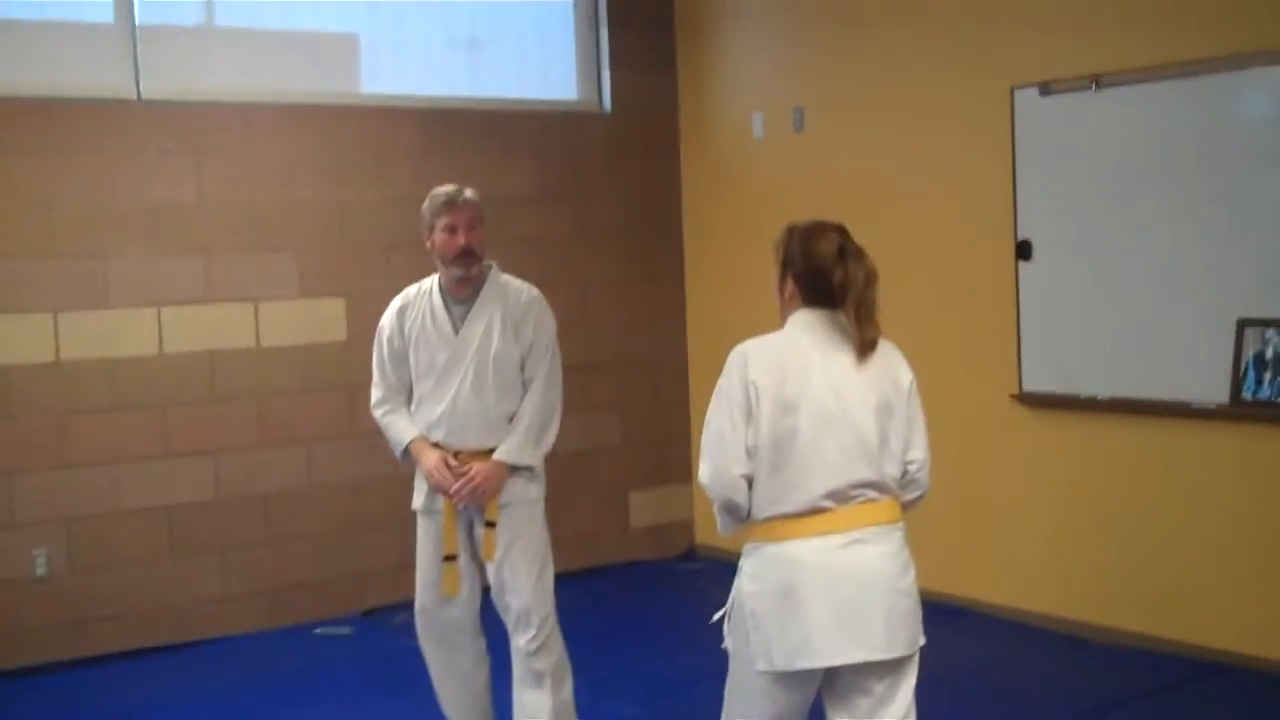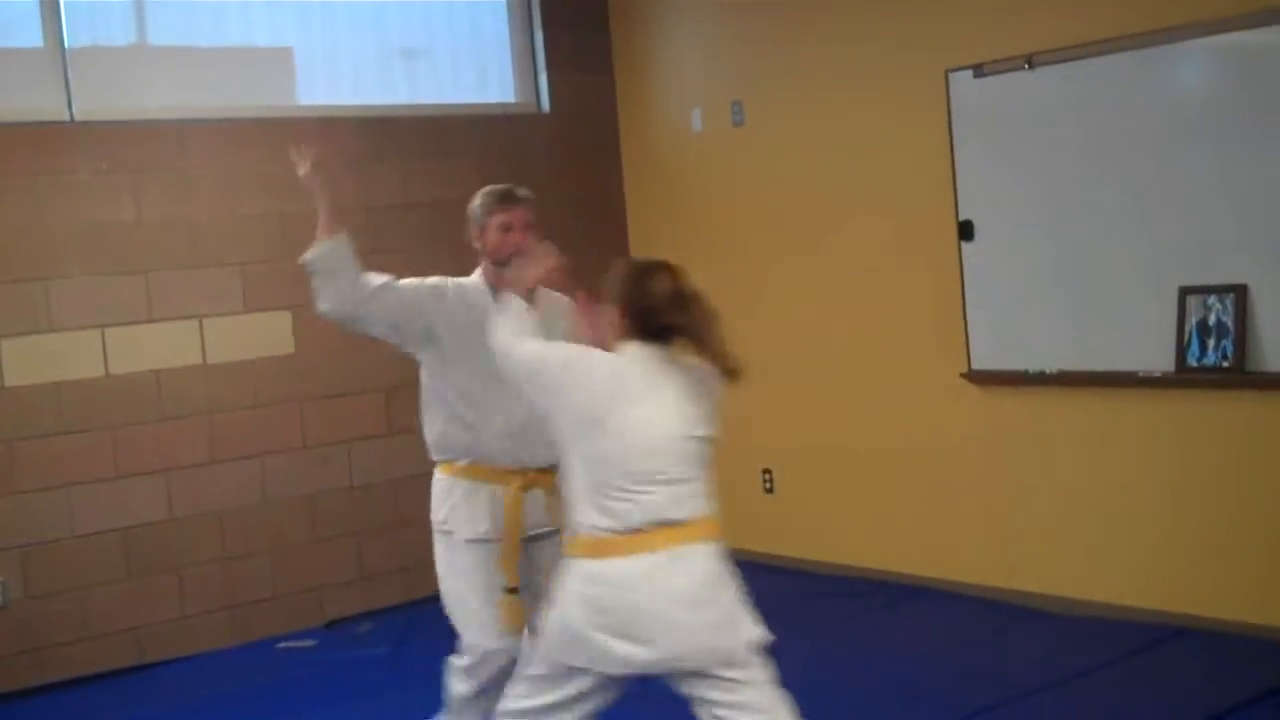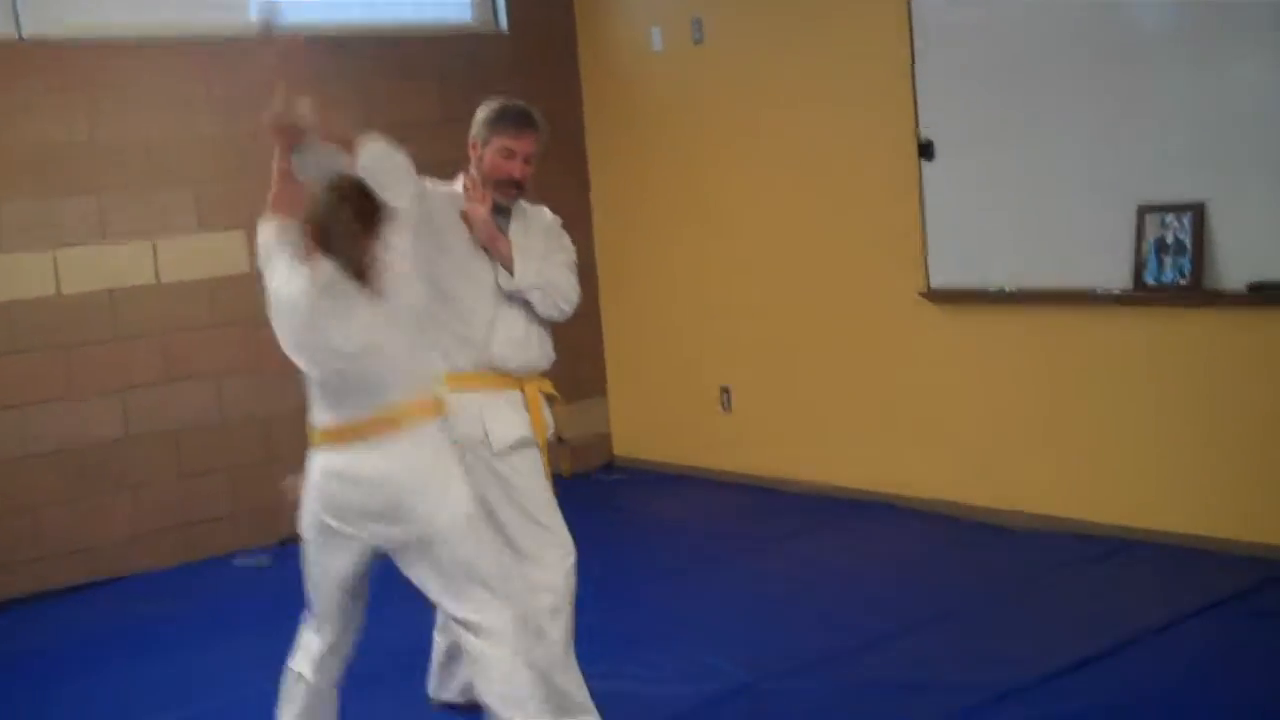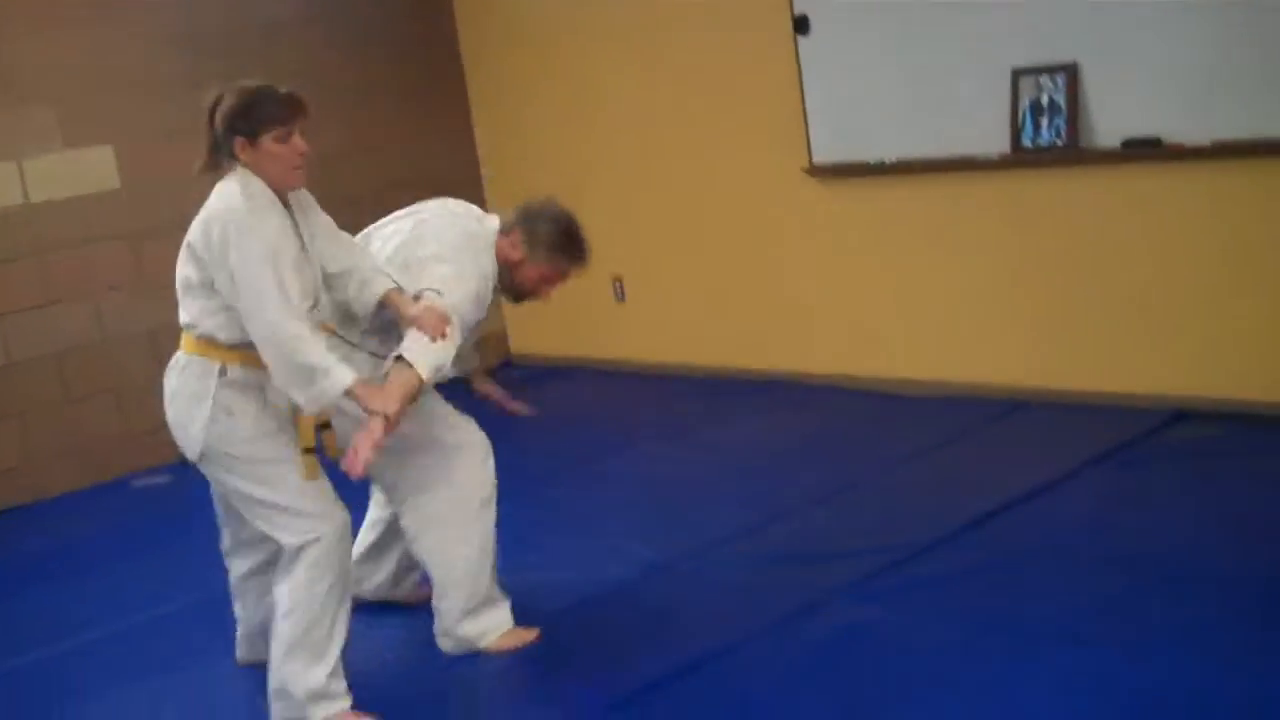
dt=1s
person 1, frame 1
left shoulder: (754, 360)
right shoulder: (889, 361)
left elbow: (725, 480)
right elbow: (913, 476)
left wrist: (749, 521)
left hip: (787, 575)
right hip: (876, 567)
person 1, frame 2
left shoulder: (581, 374)
right shoulder: (700, 381)
left elbow: (511, 339)
left wrist: (518, 287)
right wrist: (604, 345)
left hip: (604, 584)
right hip: (690, 577)
person 1, frame 3
left shoulder: (291, 291)
right shoulder: (395, 266)
left elbow: (280, 232)
right elbow: (390, 171)
left wrist: (284, 154)
right wrist: (310, 131)
left hip: (340, 481)
right hip: (416, 471)
left knee: (326, 628)
right knee: (490, 620)
person 1, frame 4
left shoulder: (286, 199)
right shoulder: (239, 217)
left elbow: (342, 265)
right elbow: (280, 324)
left wrist: (406, 308)
right wrist: (365, 393)
left hip: (251, 387)
right hip: (223, 396)
left knee: (256, 532)
right knee: (316, 529)
left ankle: (261, 642)
person 2, frame 1
left shoulder: (524, 303)
right shoulder: (404, 311)
left elbow: (543, 397)
right elbow: (386, 399)
left wrist: (500, 464)
right wrist: (421, 450)
left hip: (509, 479)
right hip: (439, 480)
left knee: (529, 611)
right knee: (441, 611)
person 2, frame 2
left shoulder: (560, 312)
right shoulder: (436, 301)
right elbow: (347, 296)
right wrist: (324, 204)
left hip: (543, 500)
right hip: (471, 502)
right knee: (490, 647)
person 2, frame 3
left shoulder: (541, 226)
right shoulder: (423, 205)
left elbow: (560, 298)
left wrist: (493, 241)
left hip: (517, 411)
right hip: (469, 415)
right knee: (541, 563)
person 2, frame 4
left shoulder: (467, 225)
right shoulder: (467, 268)
right elbow: (431, 342)
left wrist: (480, 384)
right wrist: (383, 421)
left hip: (337, 344)
right hip: (341, 361)
left knee: (410, 468)
right knee: (459, 457)
left ankle: (375, 579)
right ankle: (472, 622)
